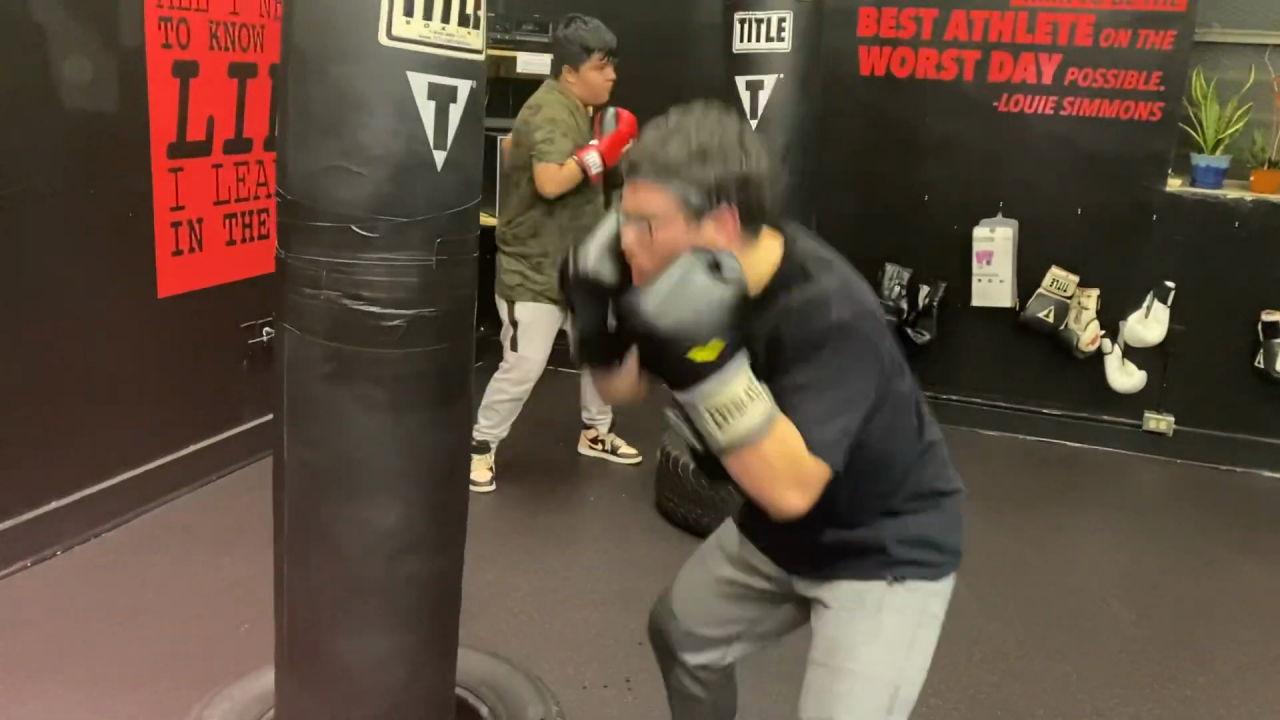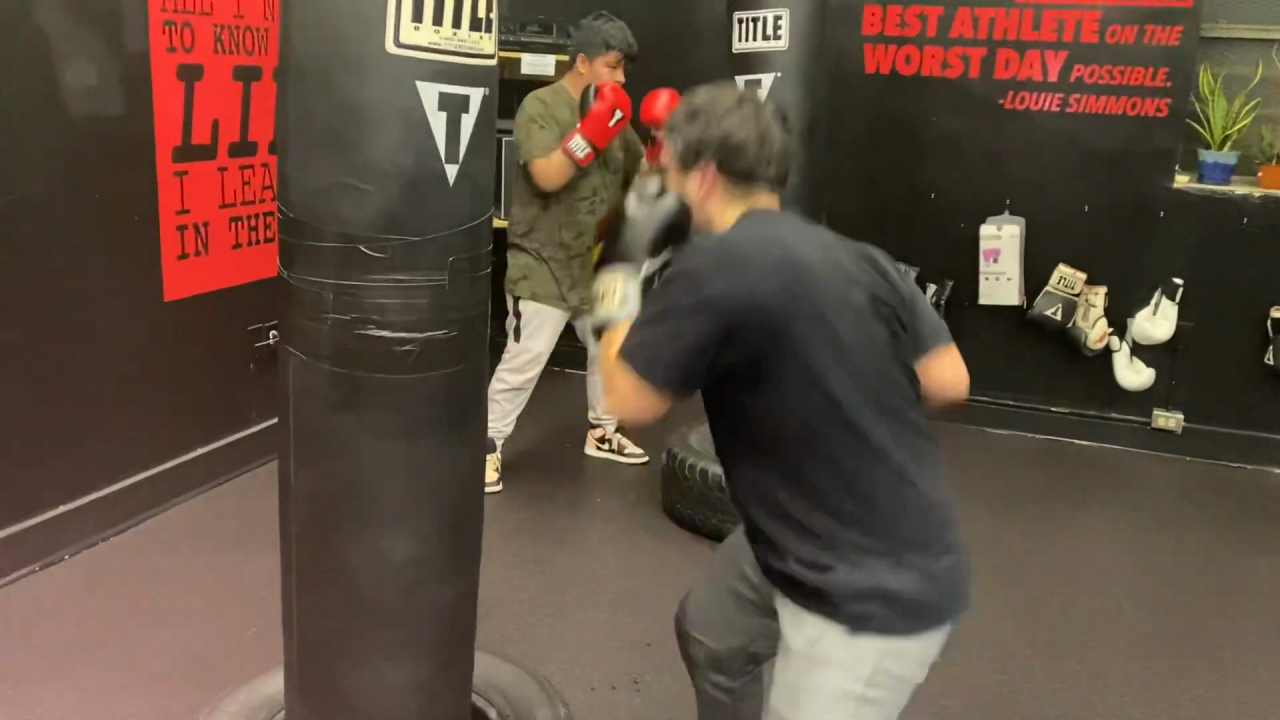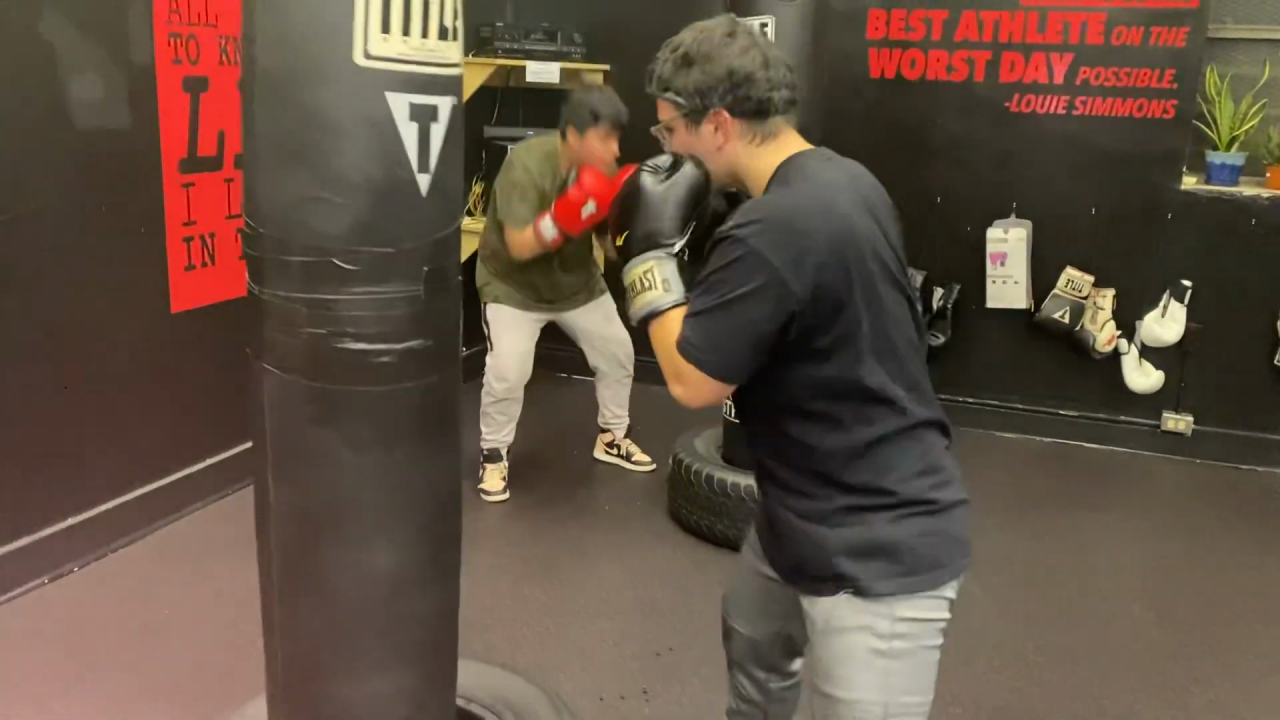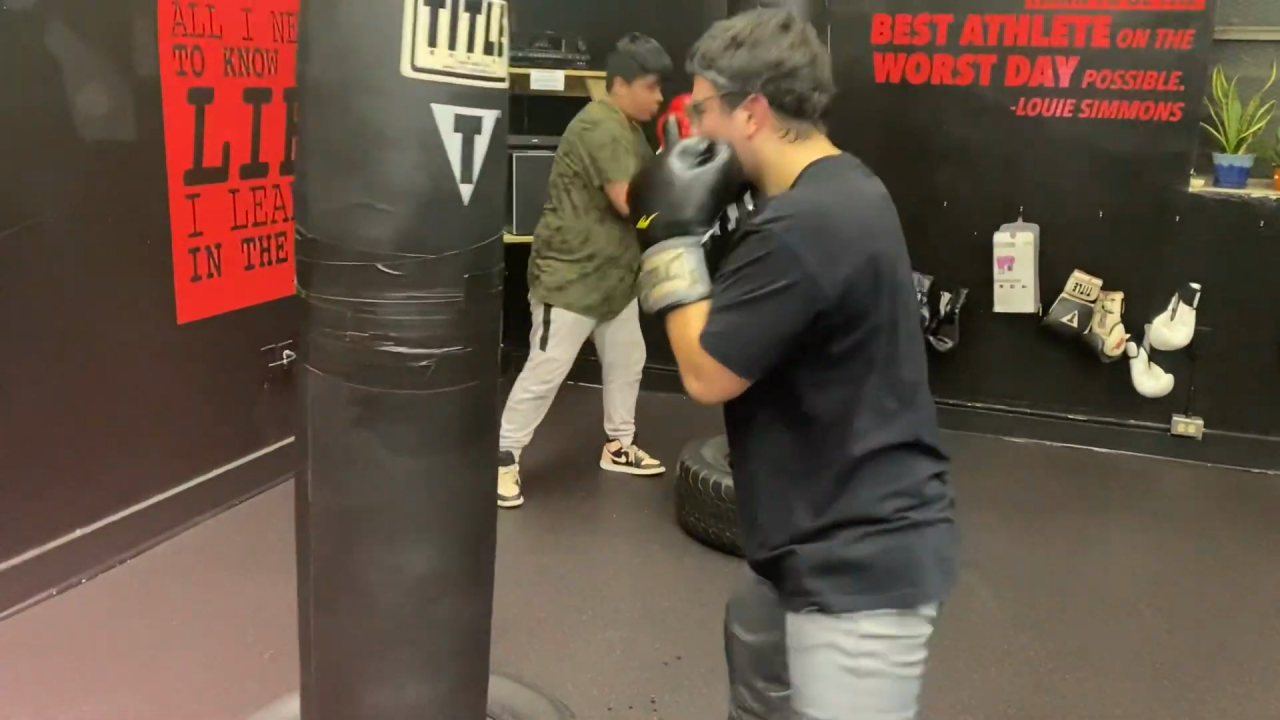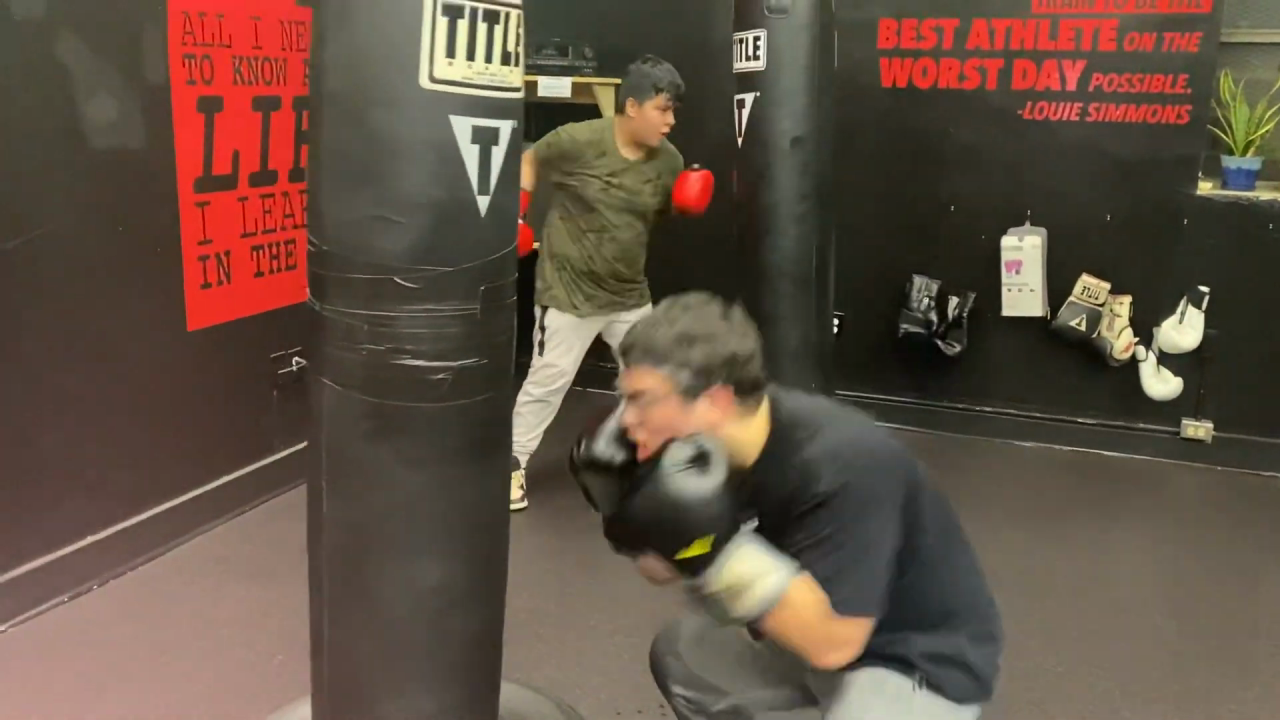
dt=0.5s
person 1, frame 1
left shoulder: (830, 314)
right shoulder: (720, 270)
left elbow: (787, 487)
right elbow: (624, 384)
left wrist: (708, 362)
right wrist: (598, 316)
left hip: (888, 552)
right knee: (681, 632)
person 1, frame 2
left shoulder: (737, 256)
right shoulder: (857, 259)
left elbow: (629, 400)
right elbow: (948, 381)
left hip: (878, 585)
right knee: (706, 632)
person 1, frame 3
left shoulder: (773, 233)
right shoulder: (840, 179)
left elbow: (693, 380)
left wrist: (651, 250)
left hip: (878, 546)
right hip: (808, 515)
right knee: (752, 641)
person 1, frame 4
left shoulder: (800, 228)
right shoulder: (849, 186)
left elbow: (708, 376)
left wrist: (670, 237)
left hip: (866, 551)
right hip: (824, 526)
person 1, frame 5
left shoulder: (843, 464)
left elbow: (833, 643)
right elbow: (669, 568)
left wrist: (718, 544)
right wrist: (621, 502)
left hip: (922, 664)
right knee: (679, 655)
person 2, frame 1
left shoulder: (571, 108)
right shoulder: (550, 112)
right elbow: (550, 183)
right wrist: (604, 150)
right hip: (531, 273)
right knee: (522, 368)
left ankle: (595, 431)
right ankle: (481, 445)
person 2, frame 2
left shoulder: (613, 110)
right shoulder: (541, 106)
left elbow: (639, 171)
right elbow: (547, 177)
right wrist: (591, 129)
left hip: (600, 264)
right hip: (543, 266)
right knee: (525, 361)
left ankle: (601, 432)
right ankle: (488, 447)
person 2, frame 3
left shoulder: (605, 169)
right shoulder: (525, 165)
right elbow: (519, 247)
right wrist: (565, 216)
left hip: (576, 281)
right hip: (513, 284)
left knee: (618, 350)
right knee: (507, 372)
left ankle: (611, 437)
right ankle: (493, 455)
person 2, frame 4
left shoulder: (628, 128)
right shoulder: (599, 126)
right elbow: (627, 201)
left hip: (613, 274)
right hip: (570, 277)
left knee: (628, 359)
right knee: (545, 372)
left ankle: (618, 445)
right ankle: (506, 458)
person 2, frame 5
left shoulder: (666, 157)
right shoulder: (579, 140)
left elbow: (669, 204)
right elbow: (530, 160)
left wrist: (692, 199)
right wrist: (519, 213)
left hip: (628, 289)
right hip: (569, 285)
right knee: (549, 378)
right ankle: (513, 465)
